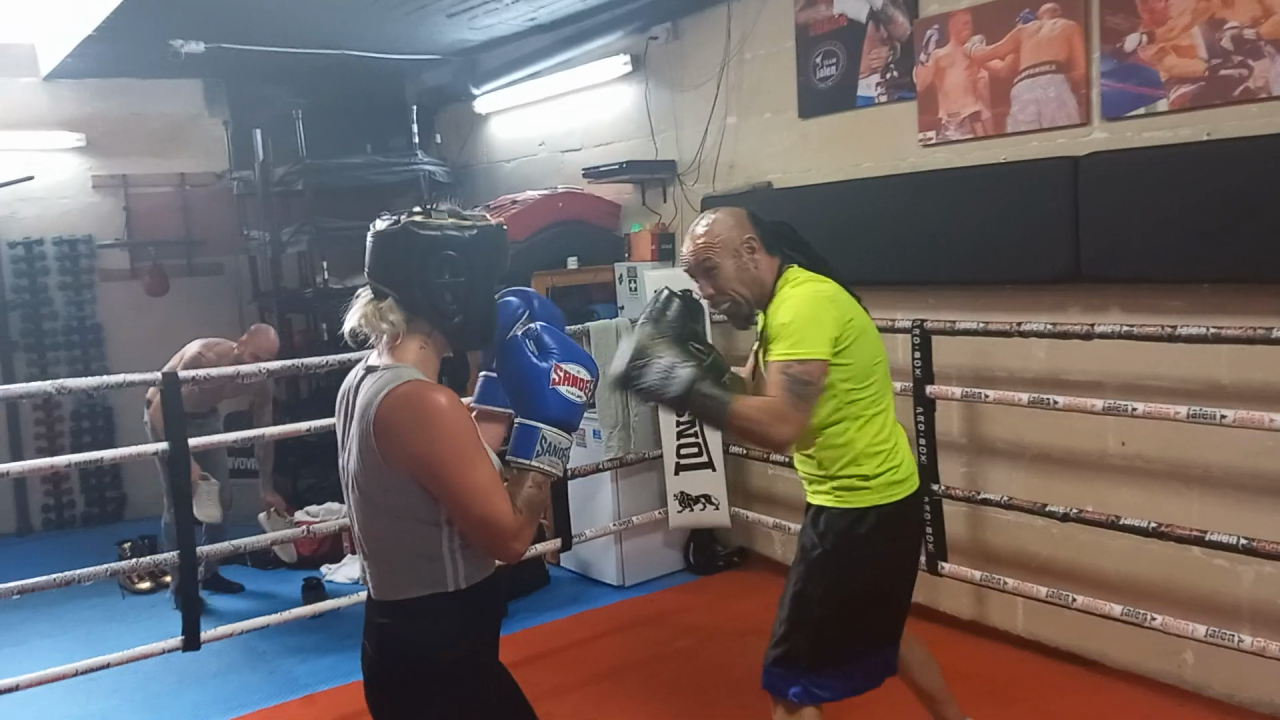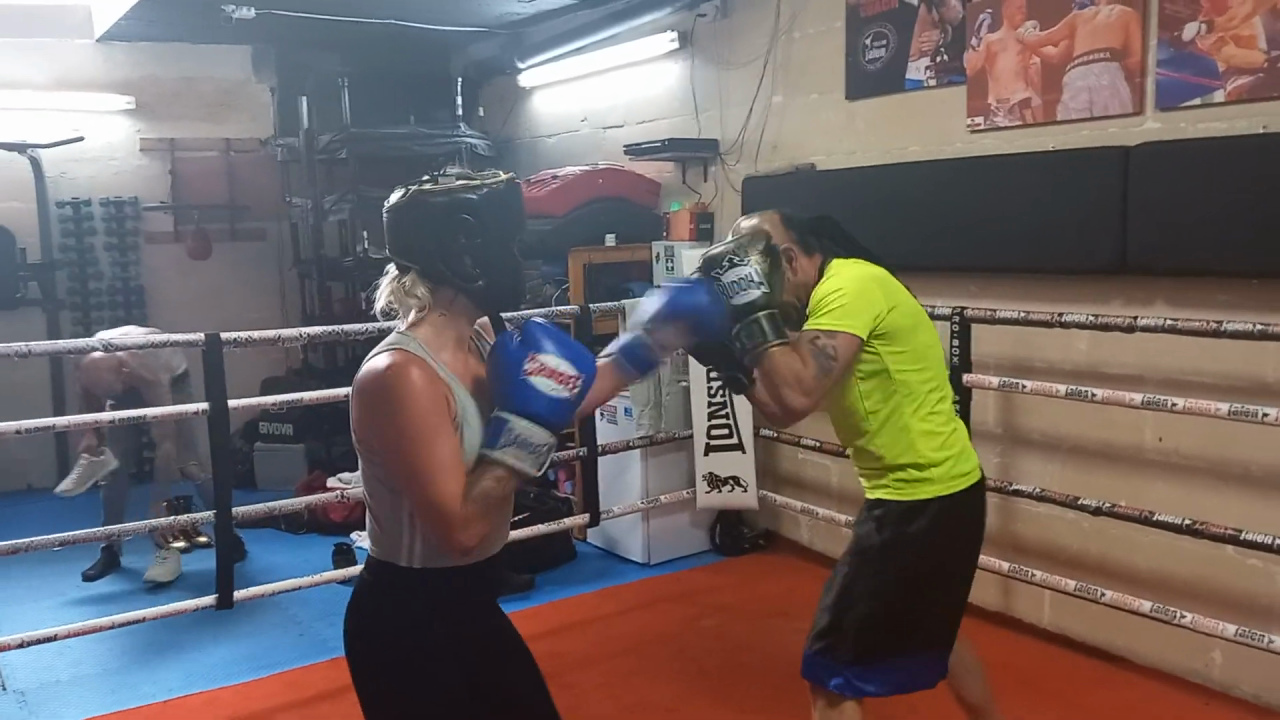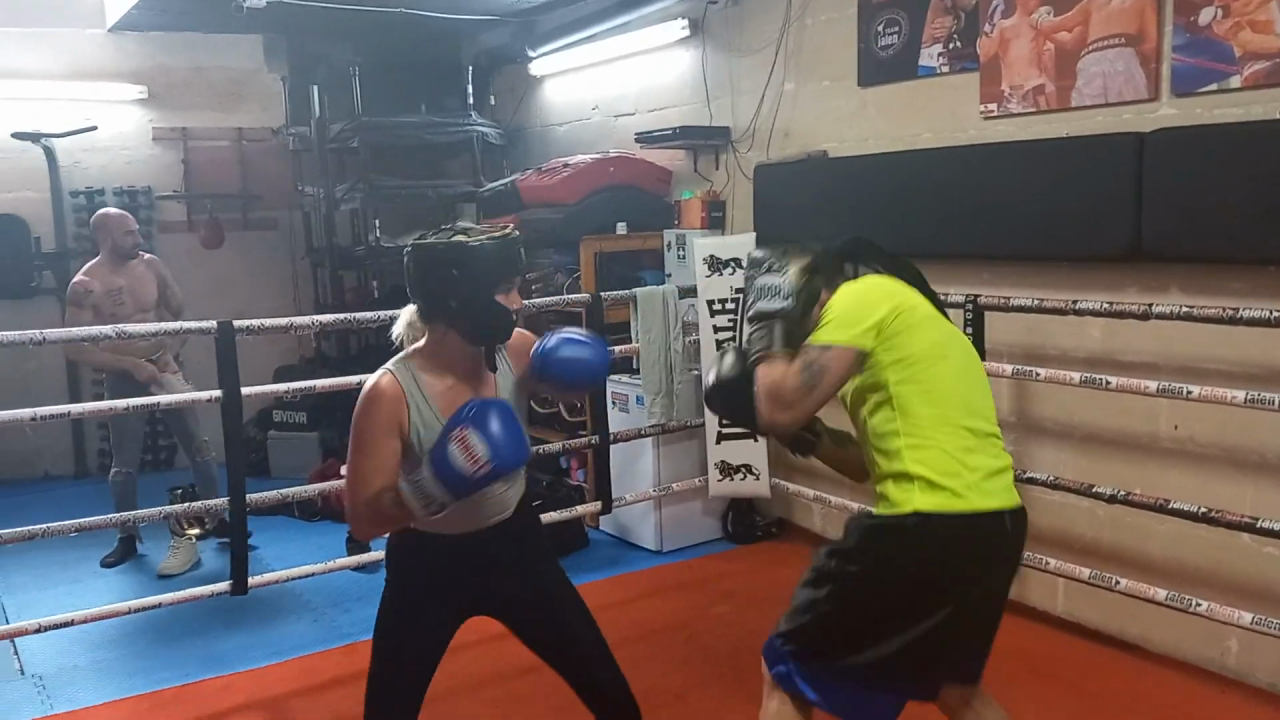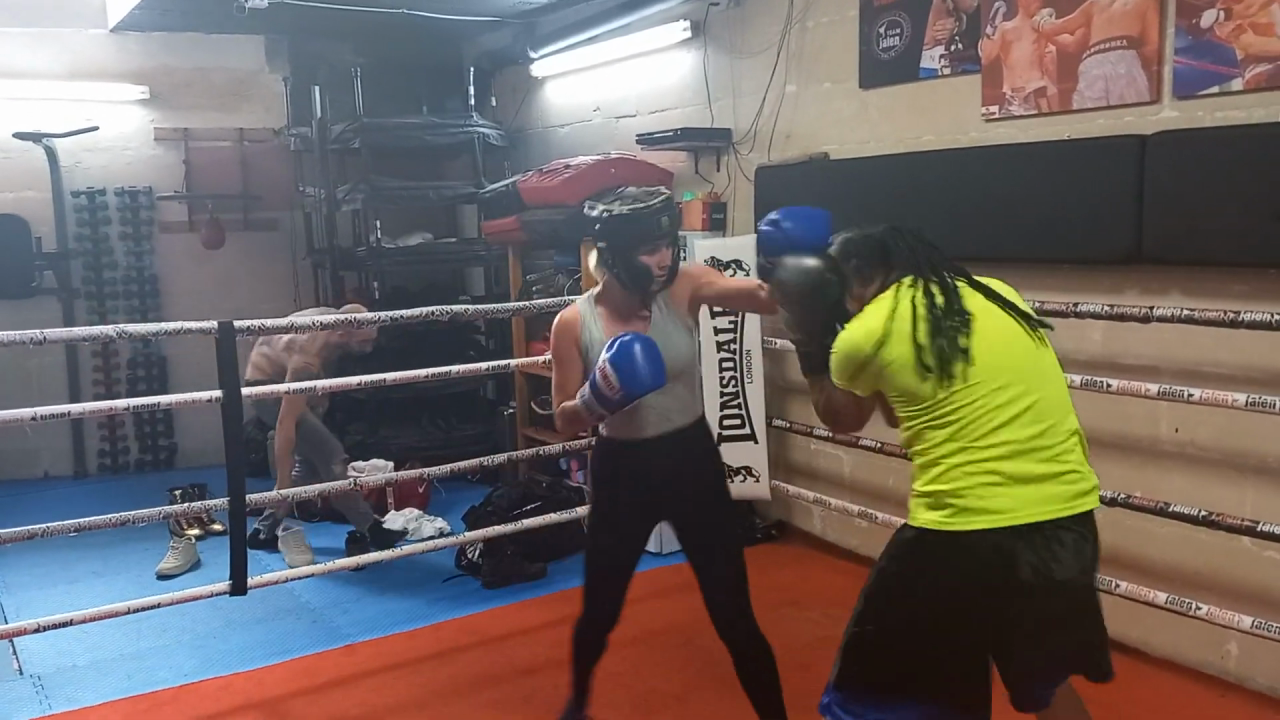
dt=1s
person 1, frame 1
left shoulder: (367, 380)
right shoulder: (422, 402)
right elbow: (510, 536)
left wrist: (513, 386)
right wrist: (548, 422)
left hip: (412, 635)
right hip: (437, 655)
person 1, frame 2
left shoulder: (479, 338)
right shoulder: (398, 375)
left elbow: (563, 404)
right elbow: (462, 529)
left wrist: (643, 345)
right wrist: (523, 424)
left hip: (467, 605)
right hip: (403, 619)
person 1, frame 3
left shoulder: (514, 347)
right shoulder: (389, 393)
left elbow: (547, 390)
right elbow: (363, 518)
left wrist: (566, 373)
right wrist: (440, 479)
left hip: (517, 548)
right hip: (427, 567)
person 1, frame 4
left shoulder: (685, 287)
right shoulder: (574, 324)
left elbow: (764, 297)
right elbow: (565, 422)
right wrist: (598, 397)
left hip: (693, 463)
right hip: (621, 473)
left knee: (734, 618)
right knee: (599, 611)
person 2, frame 1
left shoulder: (805, 303)
right shoulder: (787, 300)
left elbow: (780, 427)
right elbow: (758, 400)
left wrist: (688, 387)
right wrist: (694, 365)
left hip: (862, 509)
right hip: (879, 500)
right knee: (878, 631)
person 2, frame 2
left shoulder: (849, 287)
right shoulder: (837, 298)
left elbow: (798, 397)
right elbow: (785, 408)
left wrist: (754, 306)
right wrist: (729, 356)
left hip: (921, 504)
right hip: (949, 494)
left knee: (831, 672)
right knee: (929, 632)
person 2, frame 3
left shoulder: (863, 296)
right shoulder: (907, 322)
left elbow: (783, 409)
left wrist: (767, 324)
left hip: (924, 528)
right hip: (995, 526)
left knee: (787, 669)
person 2, frame 4
left shoulder: (864, 335)
right shoulder: (997, 295)
left elbow: (842, 417)
left wrist: (811, 335)
left hip: (960, 543)
right hip: (1068, 527)
person 3, frame 1
left shoulder: (261, 383)
right shoulder: (204, 358)
right elbow: (158, 409)
left wrist: (267, 489)
right wrist: (186, 462)
left hip: (205, 416)
right hip: (166, 414)
left knee: (221, 494)
left ankle: (209, 573)
right ankle: (181, 586)
person 3, frame 2
left shoulder: (151, 375)
right shoulder: (91, 360)
left elbow: (165, 444)
right elbow: (87, 393)
left wrist: (158, 506)
right wrist: (90, 433)
left hip: (173, 384)
right hip: (126, 392)
left knee: (192, 464)
right knee: (113, 469)
right ankle: (110, 550)
person 3, frame 3
left shoulder: (151, 266)
right shoulder: (85, 286)
left elbow: (179, 314)
right elbow: (75, 348)
left wrist: (170, 354)
right wrist: (131, 365)
left hip: (163, 367)
right hip: (123, 377)
left knee: (198, 446)
right knee: (125, 464)
left ankle: (216, 521)
right ankle: (128, 538)
person 3, frame 4
right shoulder: (306, 358)
right elbow: (286, 427)
left wrist: (320, 392)
right wrist: (282, 486)
left hip: (283, 379)
right hip: (268, 386)
left knee: (310, 462)
right knee: (331, 456)
left ankle: (265, 531)
right ankle: (368, 531)
